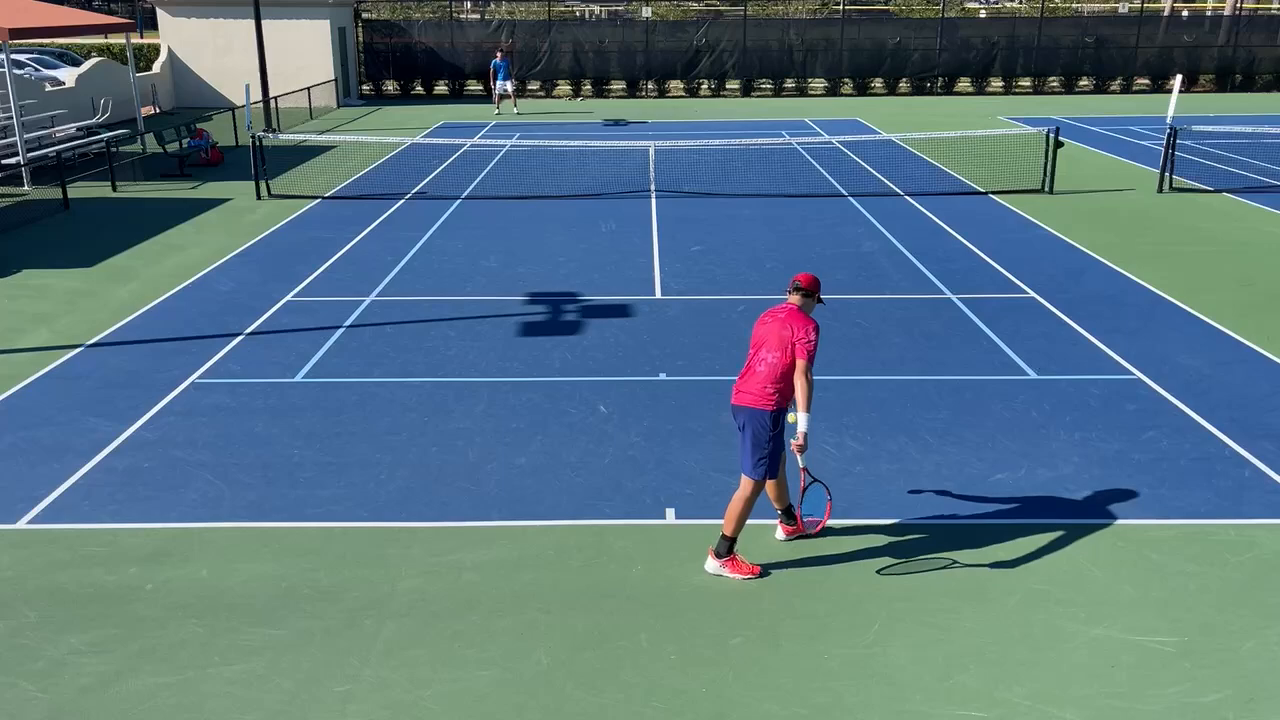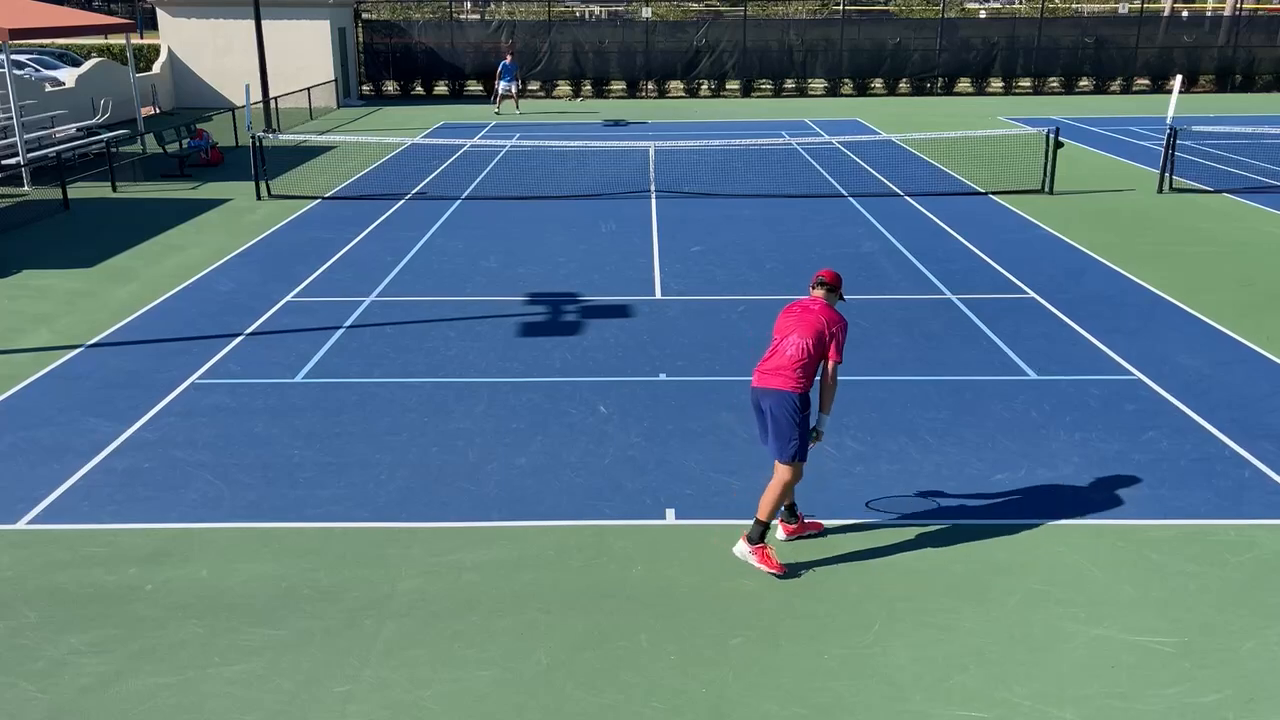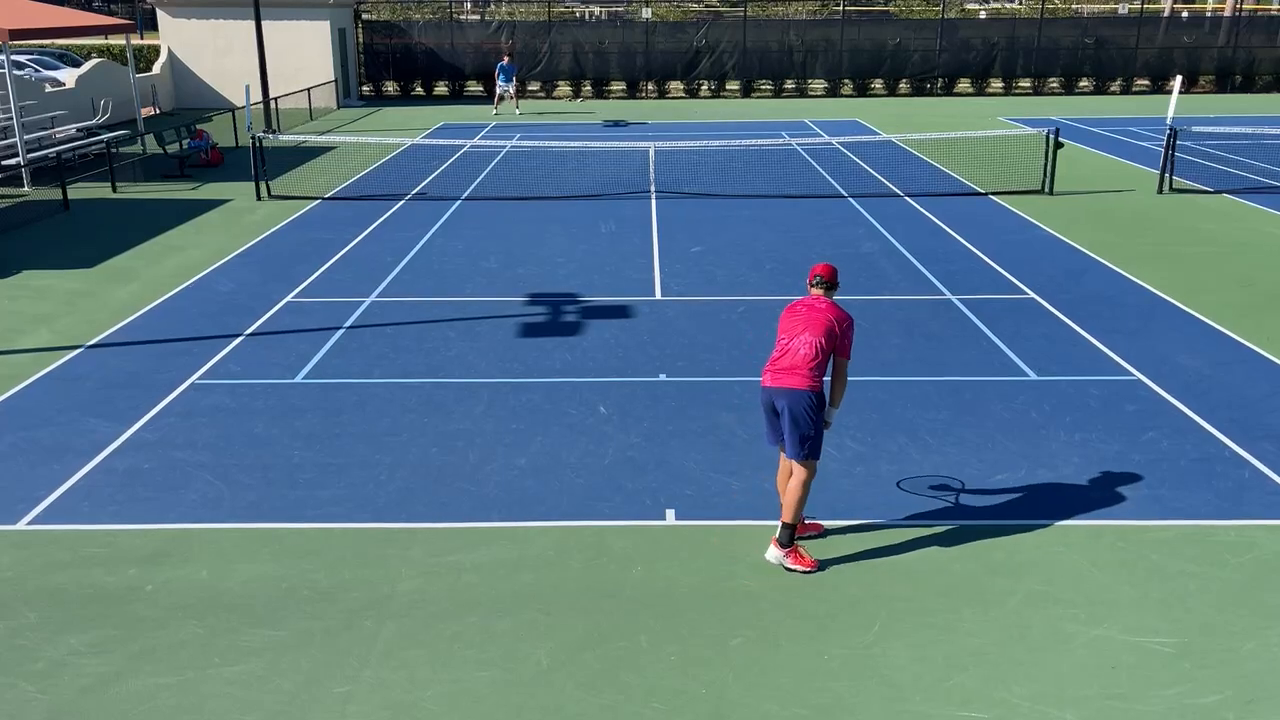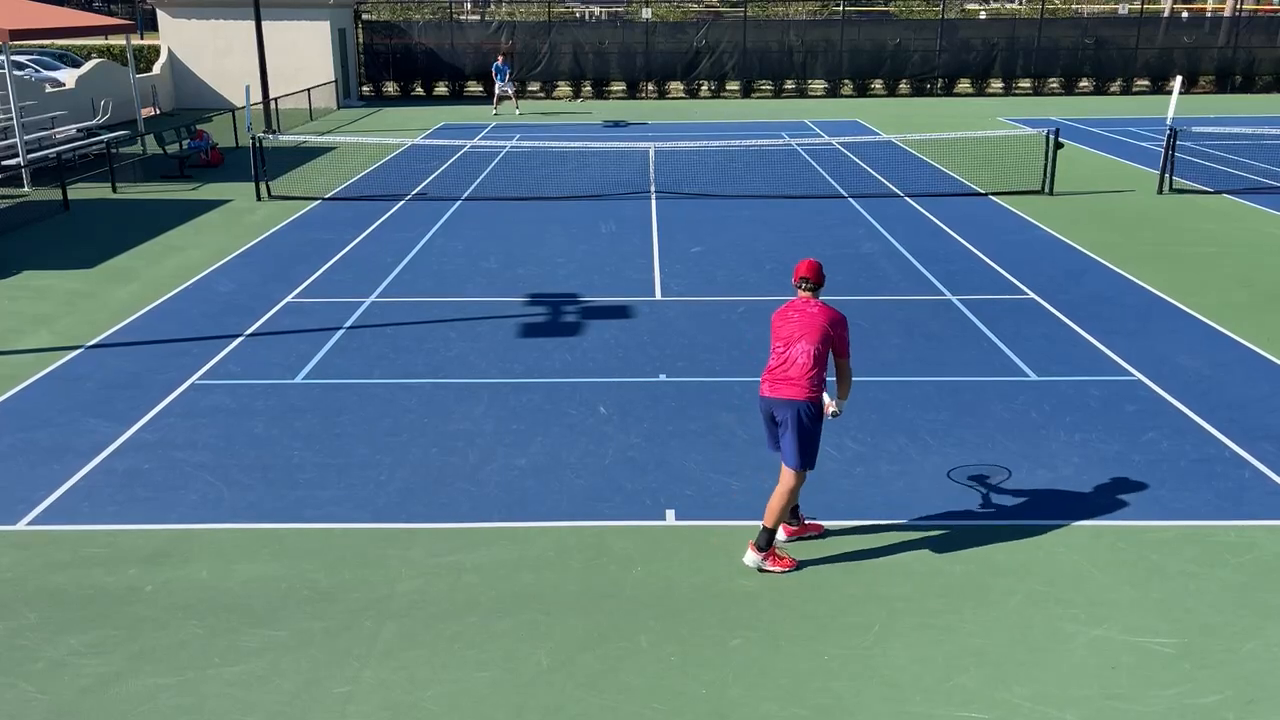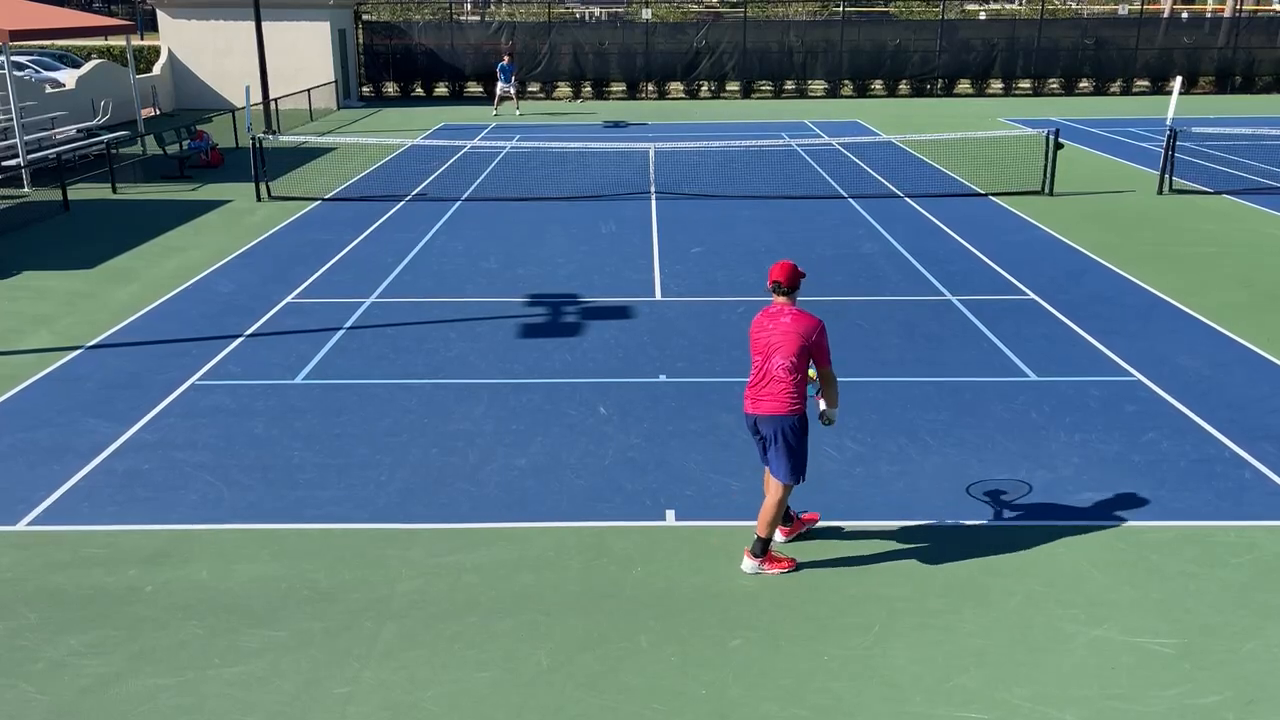
dt=0.4s
person 1, frame 1
left shoulder: (766, 316)
right shoulder: (806, 325)
right elbow: (801, 376)
left wrist: (789, 404)
right wrist: (803, 426)
left hip: (742, 398)
right hip: (763, 407)
left knee: (775, 462)
right knee: (753, 483)
left ankle: (789, 522)
right ankle: (720, 555)
person 1, frame 2
left shoulder: (789, 310)
right shoulder: (836, 321)
right elbow: (829, 377)
right wrist: (821, 422)
left hip: (759, 385)
right hip: (786, 392)
left knee: (784, 457)
right knee: (790, 472)
left ankle: (790, 521)
right ankle: (752, 542)
person 1, frame 3
left shoulder: (790, 310)
right shoulder: (842, 318)
right elbow: (839, 372)
right wrist: (831, 413)
left hip: (769, 385)
right hip: (801, 391)
left knee: (788, 457)
right knee: (804, 470)
left ankle: (793, 522)
right ankle: (782, 545)
person 1, frame 4
left shoulder: (779, 314)
right shoulder: (835, 318)
right elbow: (843, 370)
right wrist: (839, 402)
left hip: (768, 394)
right hip: (800, 401)
left knee: (790, 464)
right knee: (793, 476)
left ankle: (792, 523)
right ankle: (760, 550)
person 1, frame 5
left shoulder: (758, 321)
right shoulder: (812, 325)
right elbow: (827, 378)
right wrist: (831, 409)
left hip: (753, 408)
right hip: (784, 413)
left knee: (772, 471)
right knee: (781, 485)
left ankle: (787, 523)
right ankle: (757, 555)
